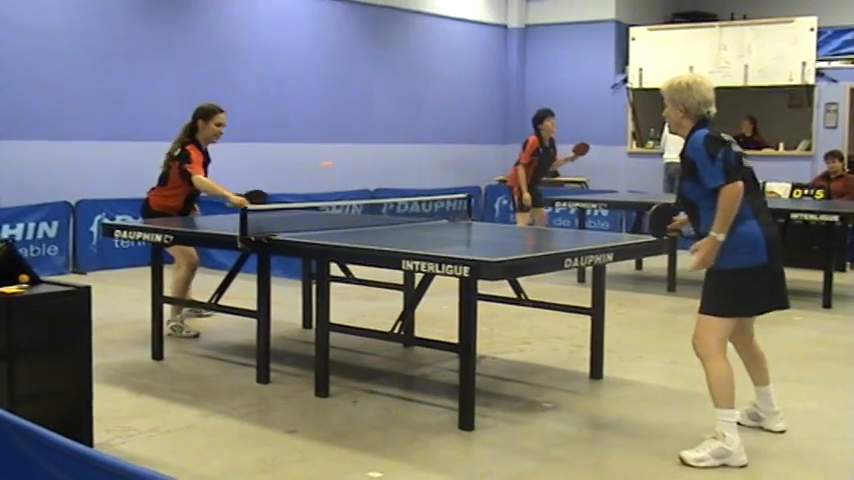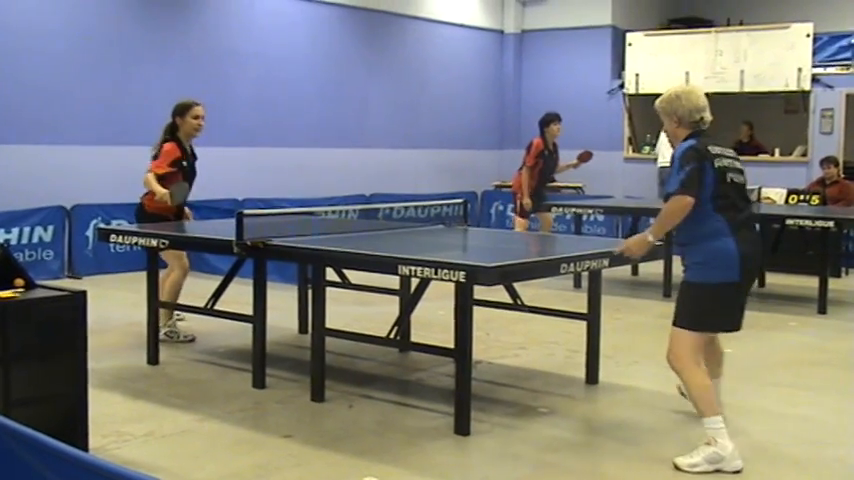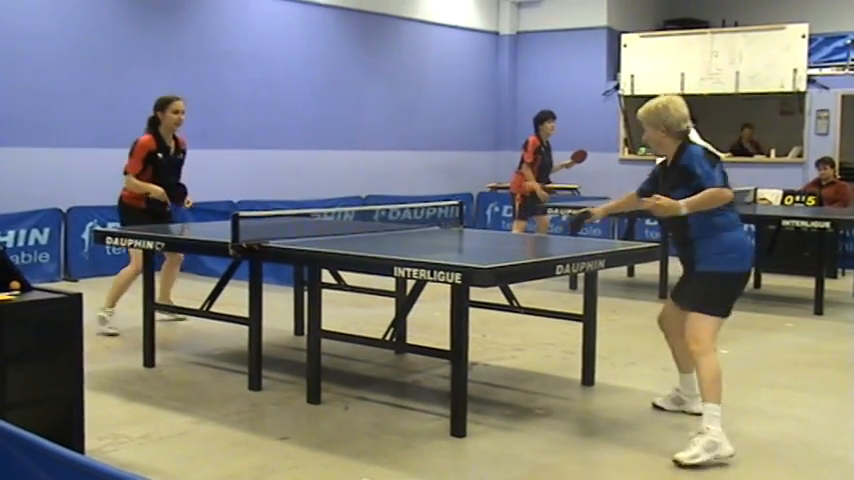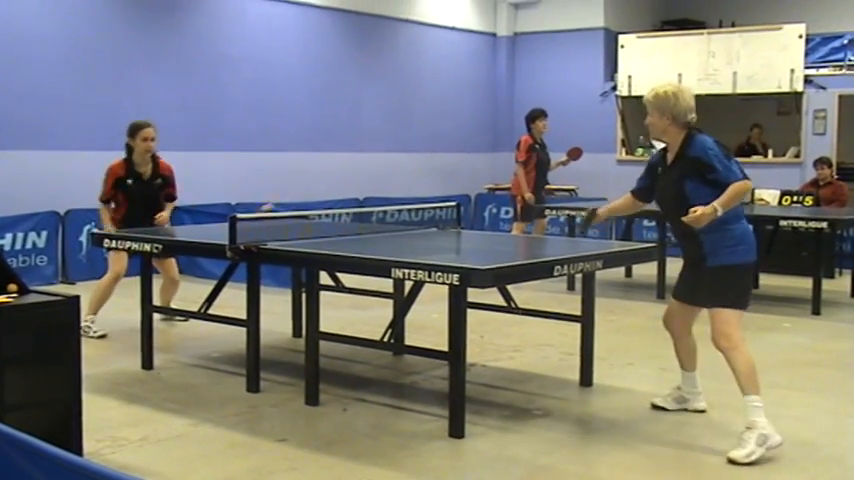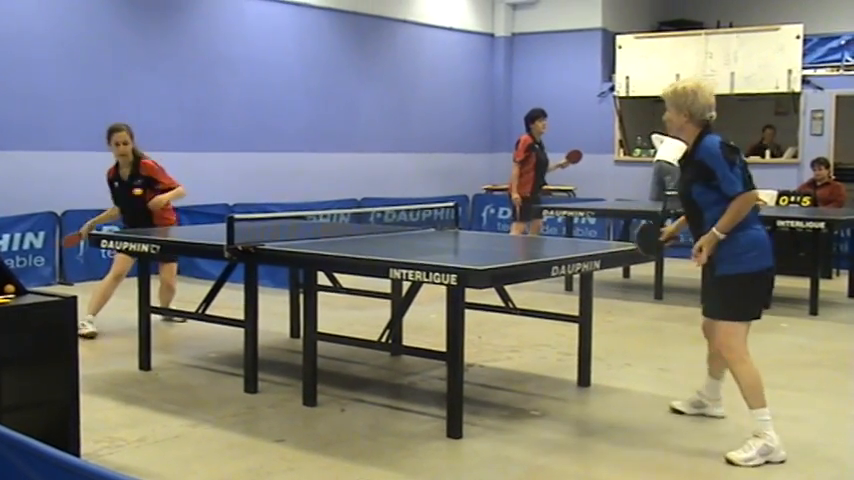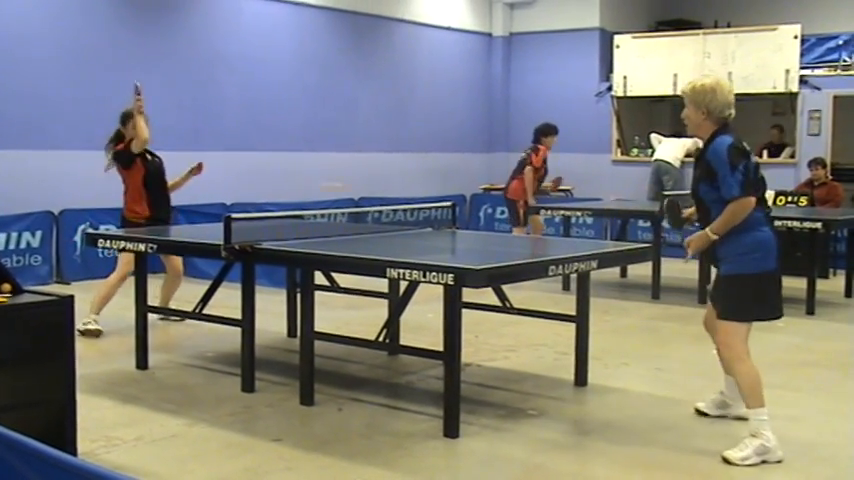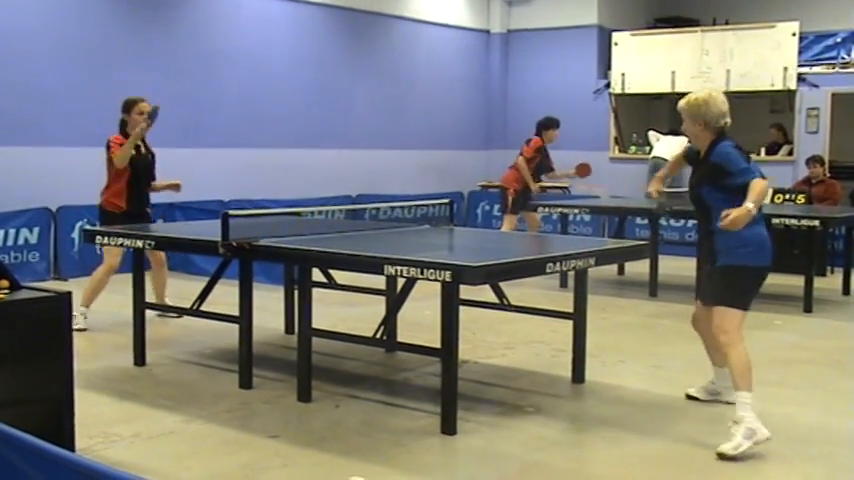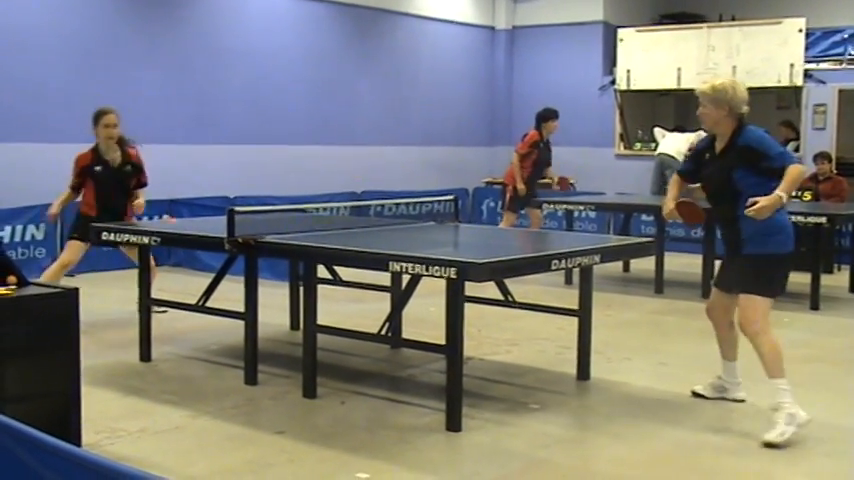
dt=0.3s
person 1, frame 1
left shoulder: (702, 141)
right shoulder: (712, 139)
left elbow: (733, 189)
left wrist: (714, 238)
right wrist: (689, 219)
left hip: (738, 252)
right hip: (754, 247)
left knee: (707, 343)
right knee: (740, 334)
left ankle: (727, 441)
right ankle: (768, 411)
person 1, frame 2
left shoulder: (689, 151)
right shoulder: (724, 152)
left elbow: (682, 200)
left wrist: (648, 237)
right wrist: (664, 228)
left hip: (712, 263)
right hip: (739, 257)
left knee: (681, 355)
right knee: (702, 333)
left ankle: (720, 447)
right ankle: (709, 393)
person 1, frame 3
left shoulder: (693, 156)
right shoulder: (666, 168)
left elbow: (724, 190)
right elbow: (640, 197)
left wrist: (681, 207)
right wrist: (601, 210)
left hip: (724, 259)
right hip: (702, 261)
left knee: (697, 343)
right knee: (670, 321)
left ankle: (713, 435)
right ankle: (689, 393)
person 1, frame 4
left shoulder: (702, 147)
right shoulder: (661, 160)
left elbow: (742, 183)
right elbow: (638, 198)
left wrist: (713, 209)
right wrist: (602, 213)
left hip: (728, 253)
right hip: (700, 255)
left knee: (725, 337)
right knee: (675, 320)
left ankle: (760, 427)
right ankle: (689, 392)
person 1, frame 5
left shoulder: (714, 149)
right shoulder: (696, 152)
left elbow: (746, 196)
left wrist: (713, 236)
right wrist: (678, 226)
left hip: (741, 258)
right hip: (729, 258)
left knee: (729, 347)
right knee: (713, 331)
left ankle: (767, 438)
right ankle: (709, 397)
person 1, frame 6
left shoulder: (723, 149)
right shoulder: (716, 147)
left elbow: (745, 201)
left wrist: (707, 235)
right wrist: (697, 212)
left hip: (745, 258)
right hip: (737, 257)
left knee: (730, 345)
right knee: (713, 323)
left ankle: (764, 437)
right ankle: (732, 399)
person 1, frame 7
left shoulder: (724, 153)
right shoulder: (704, 151)
left elbow: (759, 181)
right elbow: (682, 158)
left wrist: (747, 210)
right wrist: (657, 183)
left hip: (743, 254)
right hip: (723, 255)
left knee: (726, 333)
right knee: (702, 319)
left ankle: (748, 422)
right ankle: (721, 385)
person 1, frame 8
left shoulder: (751, 139)
right shoulder: (707, 147)
left elbow: (795, 167)
right elbow: (681, 177)
left wrist: (778, 197)
right wrist: (670, 201)
left hip: (767, 242)
right hip: (739, 243)
left knee: (752, 322)
right knee: (717, 310)
left ankle: (787, 408)
right ankle: (729, 382)
person 2, frame 1
left shoulder: (197, 149)
right shoulder: (190, 153)
right elbow: (199, 180)
left wrist: (190, 204)
right wrist: (228, 195)
left hip: (171, 210)
right hip: (159, 212)
left knee: (186, 259)
right knee: (189, 261)
left ankle: (184, 305)
right ankle: (174, 321)
person 2, frame 2
left shoulder: (188, 150)
right shoulder: (170, 149)
right elbow: (149, 177)
left wrist: (181, 207)
right wrist: (159, 190)
left hip: (167, 215)
right hip: (153, 216)
left knee: (175, 264)
right knee: (181, 266)
left ankle: (161, 311)
right ankle: (165, 327)
person 2, frame 3
left shoulder: (180, 145)
right shoulder: (144, 144)
right elbow: (129, 180)
left wrist: (182, 196)
right wrist: (153, 188)
left hip: (160, 211)
right hip: (135, 209)
left knee: (175, 258)
right knee: (137, 265)
left ankle: (164, 305)
right ankle: (105, 313)
person 2, frame 4
left shoulder: (164, 170)
right shoulder: (117, 170)
left elbow: (169, 201)
right elbow: (104, 205)
left wrist: (166, 214)
right wrist: (108, 227)
left hip: (152, 229)
right hip: (122, 228)
left knee: (173, 277)
right knee: (116, 272)
left ankle: (165, 309)
right ankle: (88, 321)
person 2, frame 5
left shoulder: (147, 167)
right shoulder: (112, 175)
left elbow: (179, 190)
right elbow: (120, 209)
left wrist: (164, 198)
right wrist: (93, 223)
left hip: (162, 230)
right hip: (135, 230)
left knee: (169, 283)
right knee: (116, 273)
left ankle: (164, 310)
right ankle: (87, 320)
person 2, frame 6
left shoulder: (153, 157)
right shoulder: (121, 153)
right elbow: (140, 143)
left wrist: (188, 175)
right wrist: (138, 113)
left hip: (162, 222)
right hip: (136, 223)
left knee: (176, 271)
right knee: (123, 272)
left ankle: (163, 309)
right ankle: (90, 318)
person 2, frame 7
left shoulder: (148, 150)
right shoulder: (117, 142)
right elbow: (120, 165)
left wrist: (167, 186)
right wrist: (133, 135)
left hip: (140, 213)
right hip: (115, 213)
left knee: (160, 260)
right knee: (111, 265)
left ankle: (161, 304)
right ankle: (80, 312)
person 2, frame 8
left shoulder: (132, 157)
right shoulder: (84, 160)
left elbow: (138, 189)
right elbow: (74, 191)
left wrist: (140, 201)
right wrist: (57, 205)
left hip: (122, 220)
right hip: (90, 219)
left knee: (149, 266)
right knee: (65, 262)
